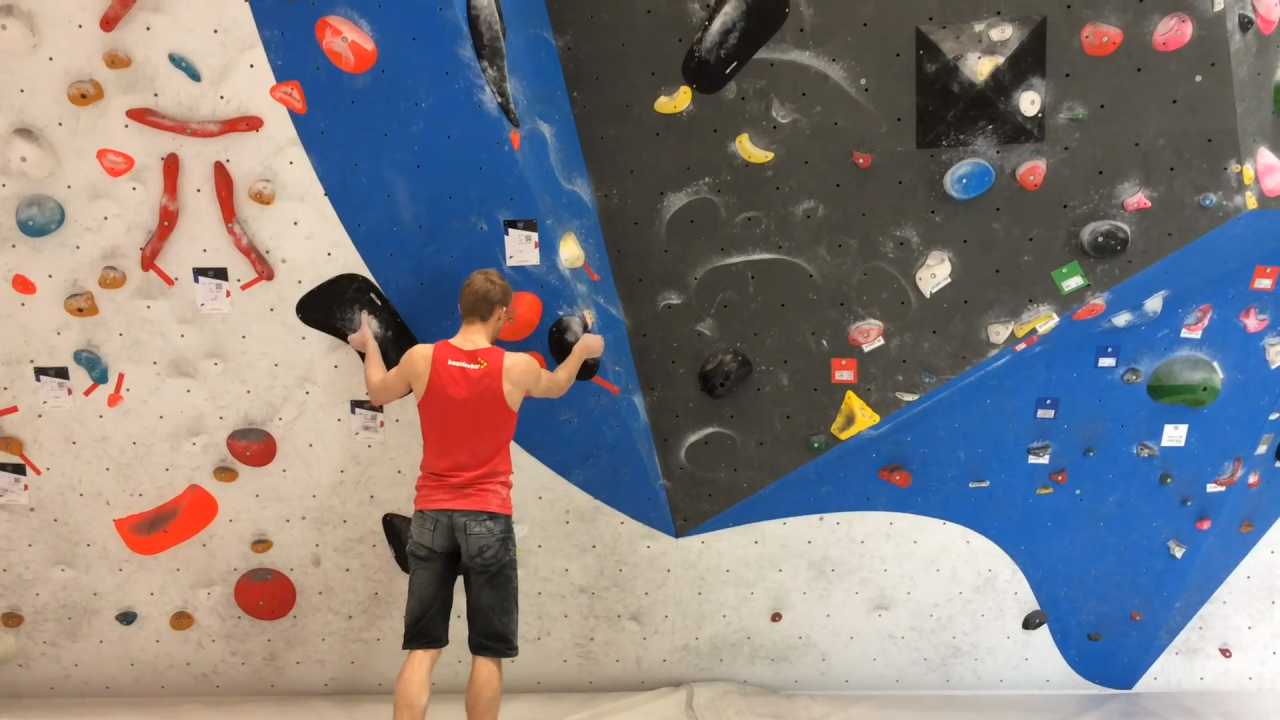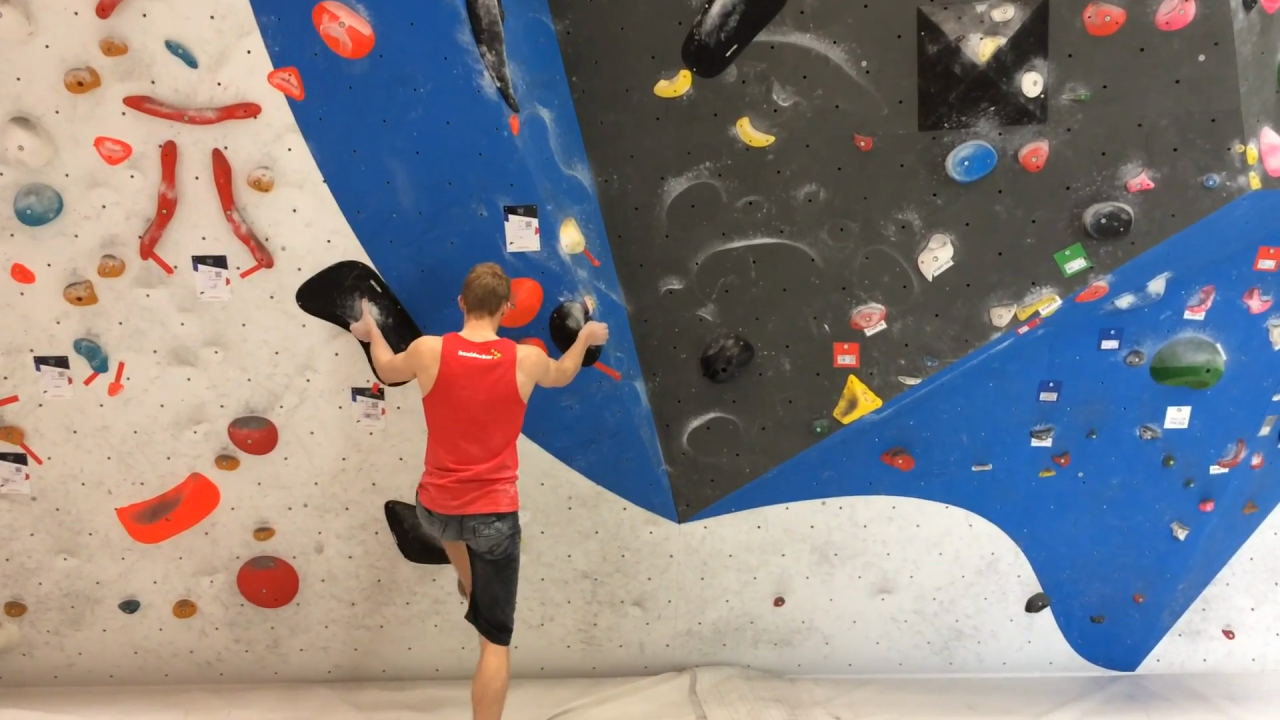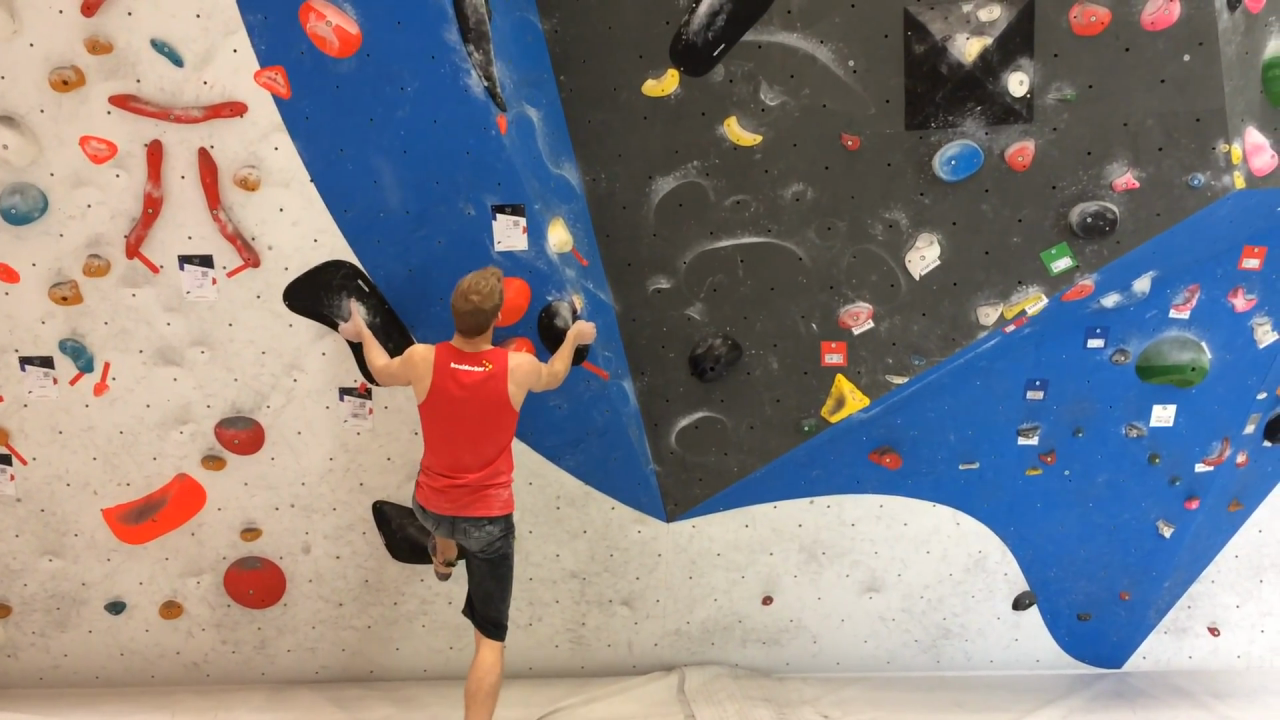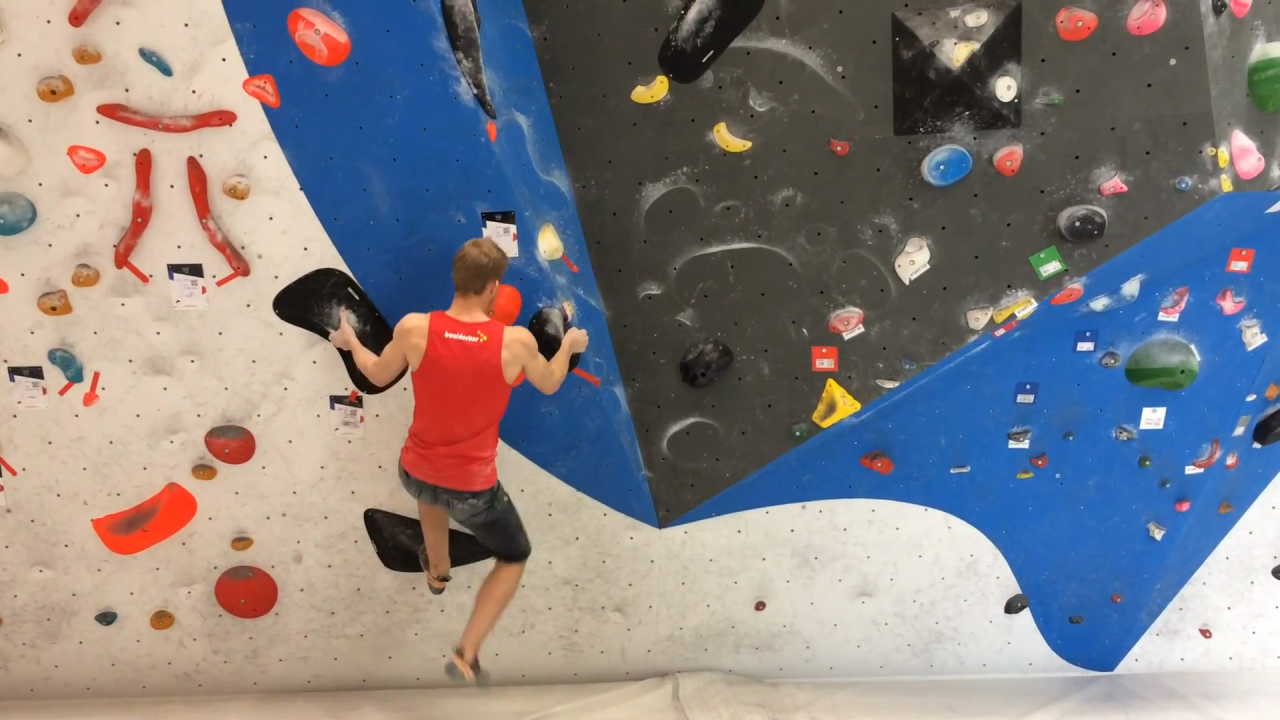
dt=1s
person 1, frame 1
left shoulder: (420, 358)
right shoulder: (517, 367)
left elbow: (378, 392)
right elbow: (556, 386)
left wrist: (369, 344)
right wrist: (581, 352)
left hip: (431, 515)
right hip: (487, 518)
left knee: (422, 649)
right knee: (488, 653)
person 1, frame 2
left shoulder: (428, 350)
right shoulder: (527, 359)
left elbow: (387, 370)
right elbow: (563, 374)
left wrist: (371, 332)
right wrist: (585, 338)
left hip: (436, 509)
right hip: (494, 513)
right knee: (495, 640)
left ankle: (468, 582)
person 1, frame 3
left shoulder: (421, 360)
right shoulder: (519, 368)
left elbow: (382, 372)
right elbow: (554, 376)
left wrist: (362, 332)
right wrist: (574, 337)
left hip: (431, 507)
right hip: (489, 517)
right knee: (490, 638)
left ankle: (444, 556)
person 1, frame 4
left shoulder: (413, 329)
right shoulder: (516, 341)
left elbow: (377, 373)
right elbow: (547, 380)
left wrist: (349, 340)
right wrist: (569, 345)
left hip: (416, 475)
right hip: (472, 489)
right knee: (514, 559)
left ankle: (437, 572)
right ankle: (466, 654)
